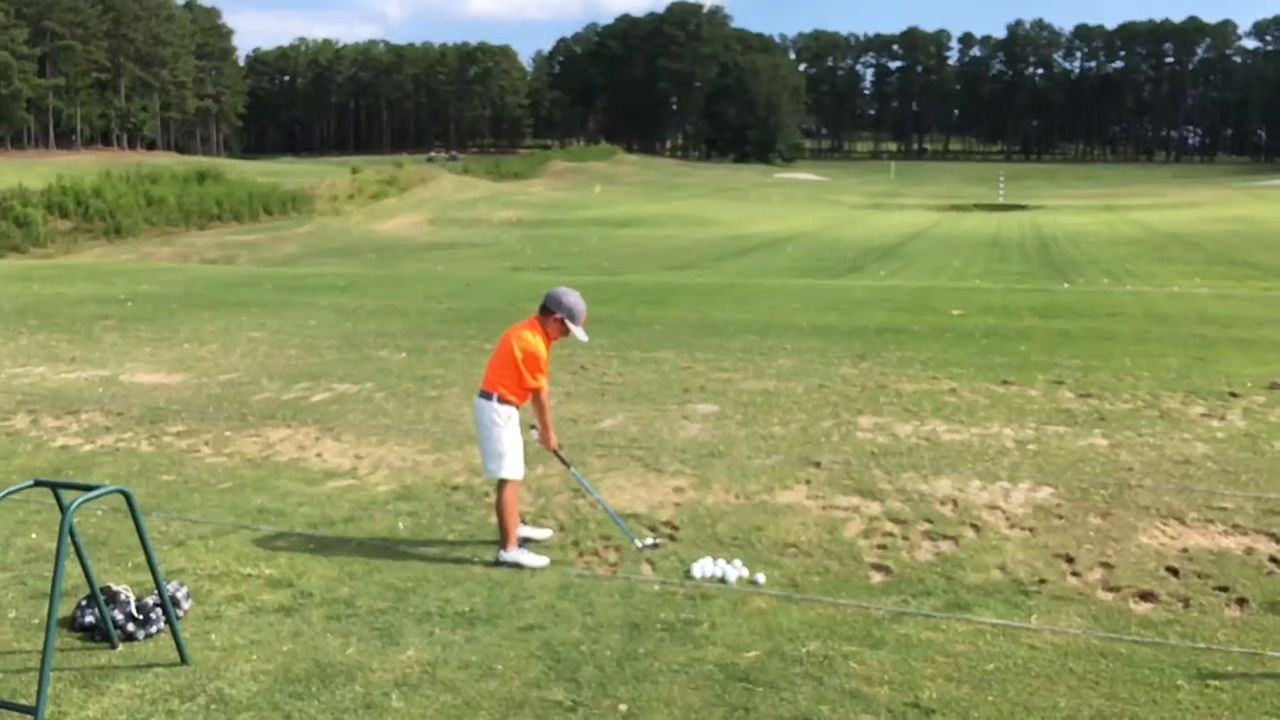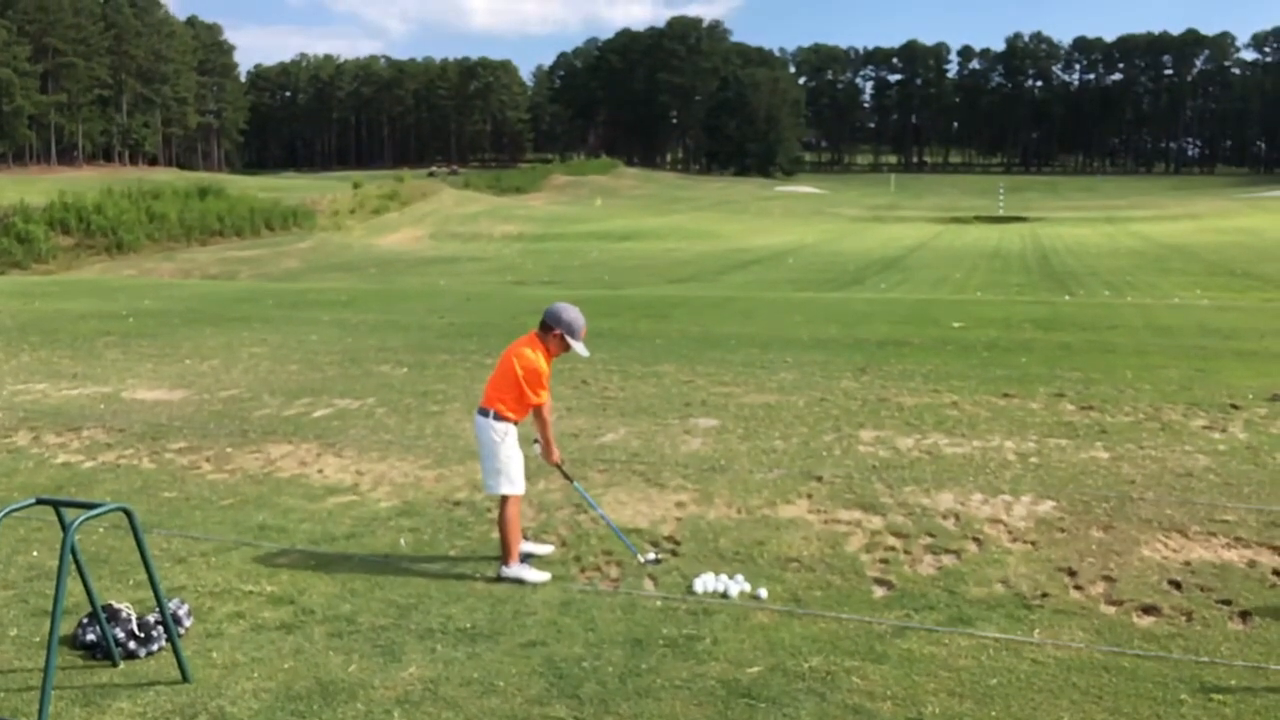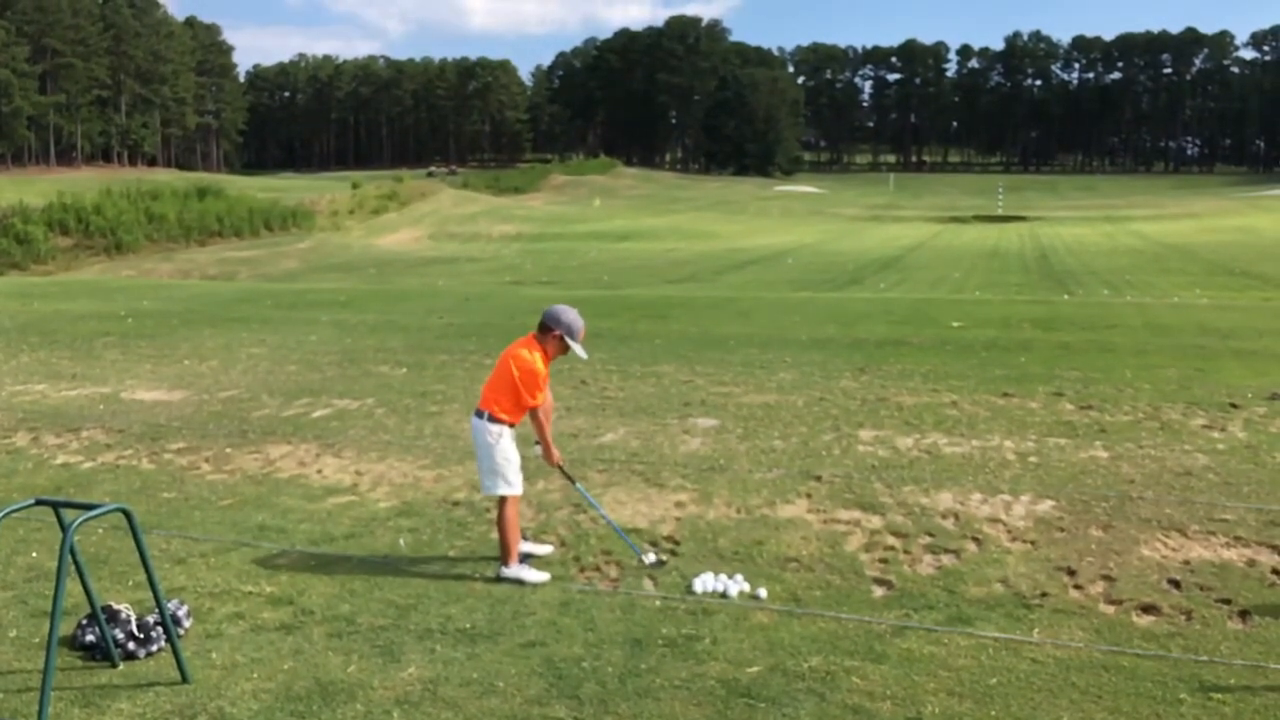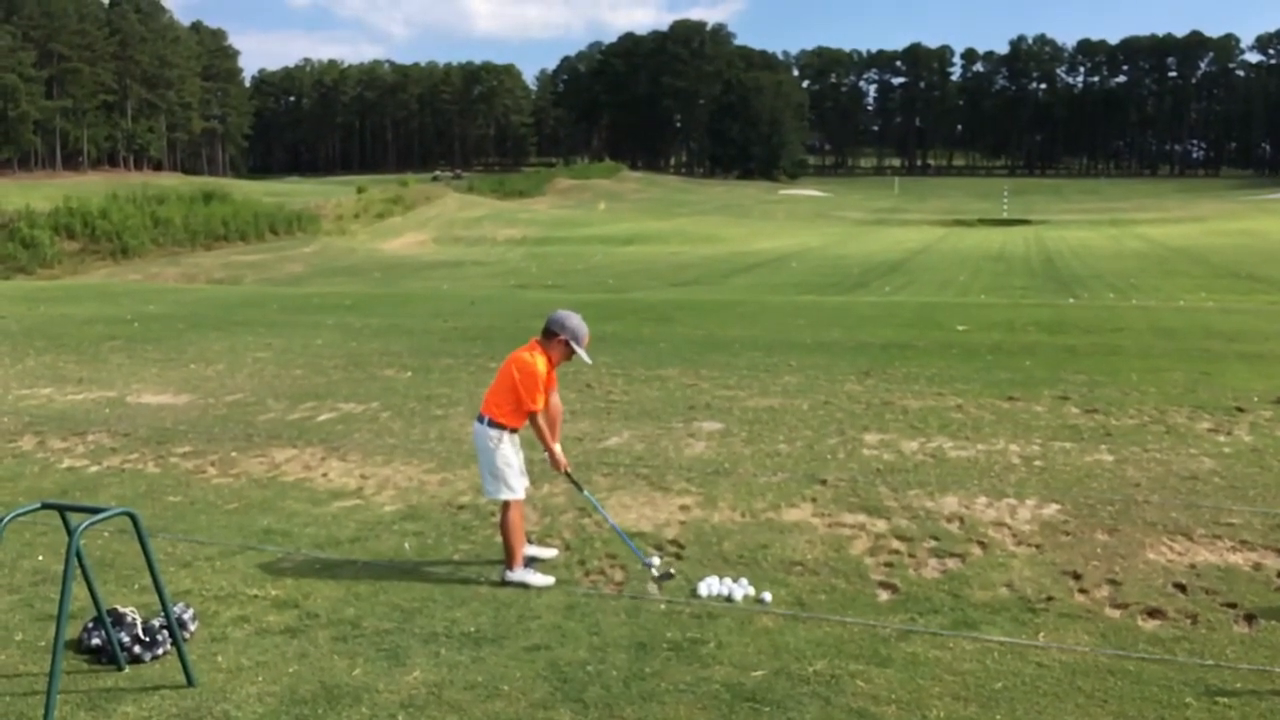
dt=1s
person 1, frame 1
left shoulder: (531, 330)
right shoulder: (532, 343)
left elbow: (539, 387)
right elbow: (539, 394)
left wrist: (543, 427)
right wrist: (547, 431)
left hip: (500, 404)
right hip: (499, 407)
left knee: (512, 472)
right knee: (509, 477)
left ankle: (514, 526)
right ankle: (509, 548)
person 1, frame 2
left shoulder: (533, 347)
right shoulder: (533, 359)
left elbow: (543, 401)
right elbow: (540, 410)
left wrist: (546, 442)
right wrist: (549, 447)
left hip: (499, 421)
right hip: (498, 424)
left knee: (514, 488)
right knee: (511, 493)
left ankle: (516, 542)
right ankle: (511, 564)
person 1, frame 3
left shoulder: (535, 350)
right shoulder: (530, 361)
left elbow: (545, 396)
right elbow: (536, 412)
left wrist: (547, 441)
right wrist: (548, 448)
left hip: (499, 423)
right hip: (494, 426)
left knee: (513, 488)
right knee: (508, 494)
left ankle: (516, 542)
right ankle: (510, 564)
person 1, frame 4
left shoulder: (544, 357)
right shoulder: (532, 365)
left elbow: (553, 400)
right elbow: (535, 418)
left wrist: (556, 445)
right wrist: (552, 453)
left hip: (504, 429)
right hip: (495, 432)
left knee: (518, 491)
right knee: (512, 498)
left ankle: (521, 546)
right ankle: (515, 569)
